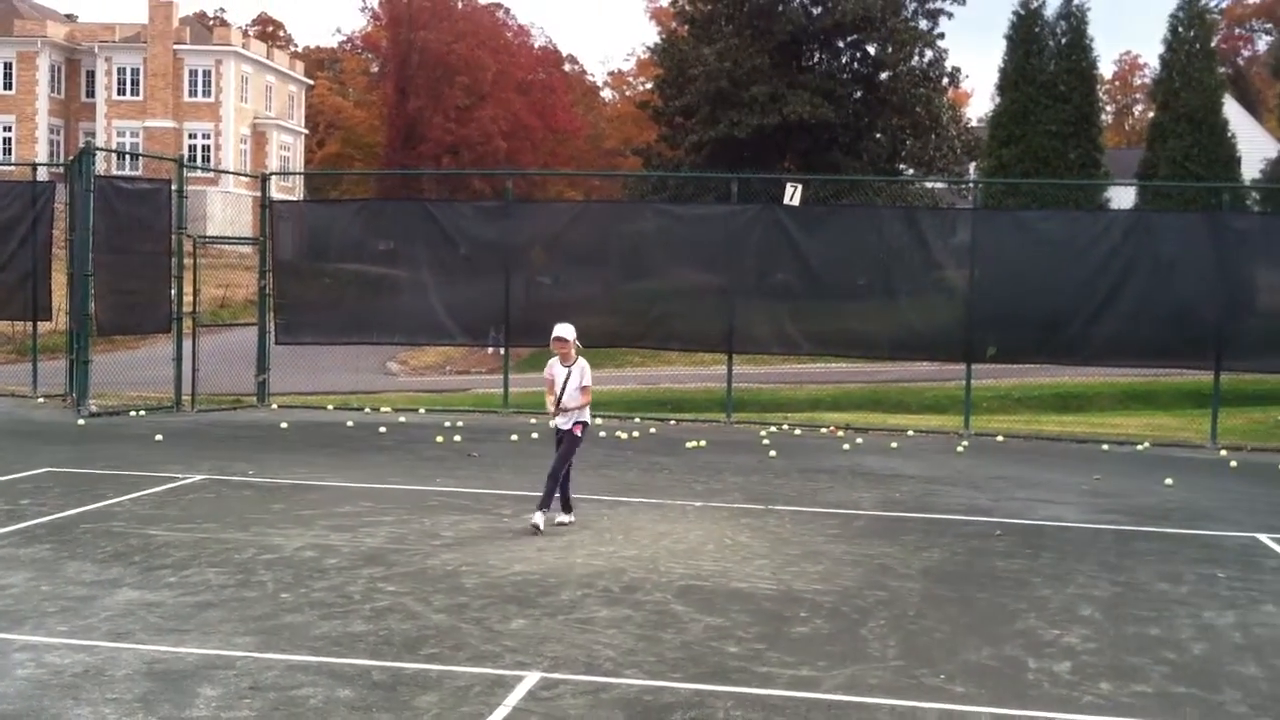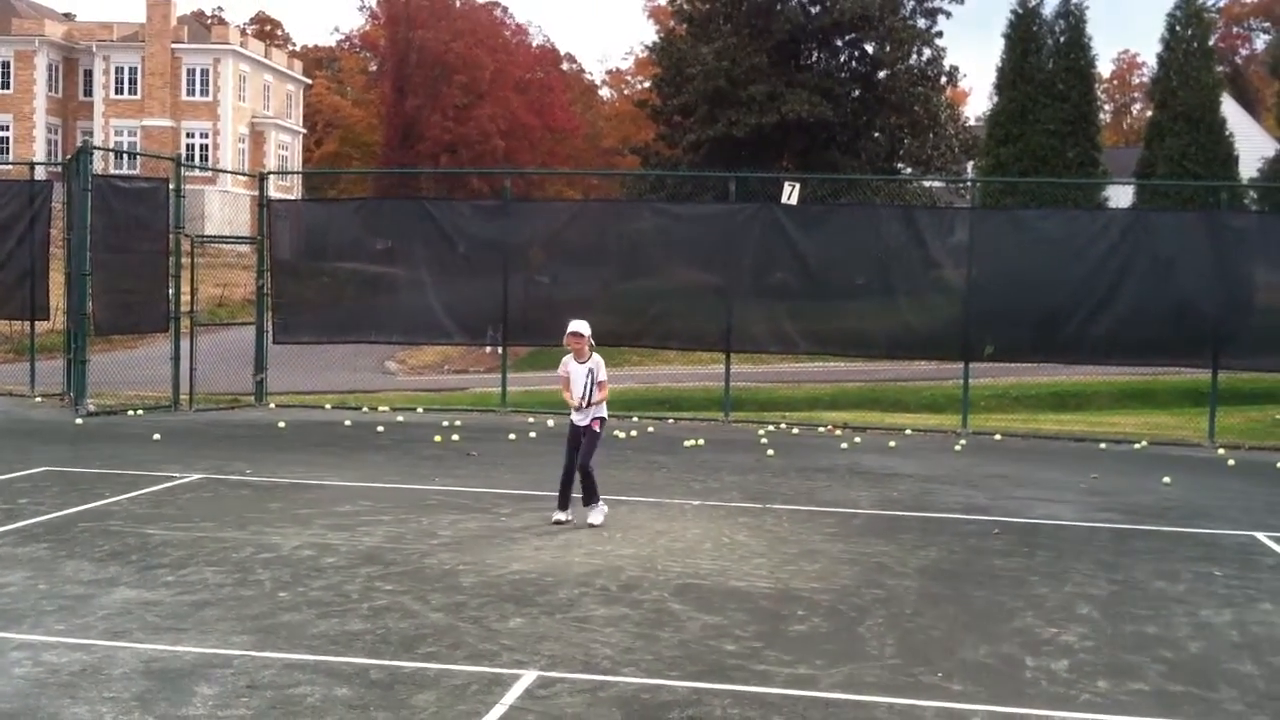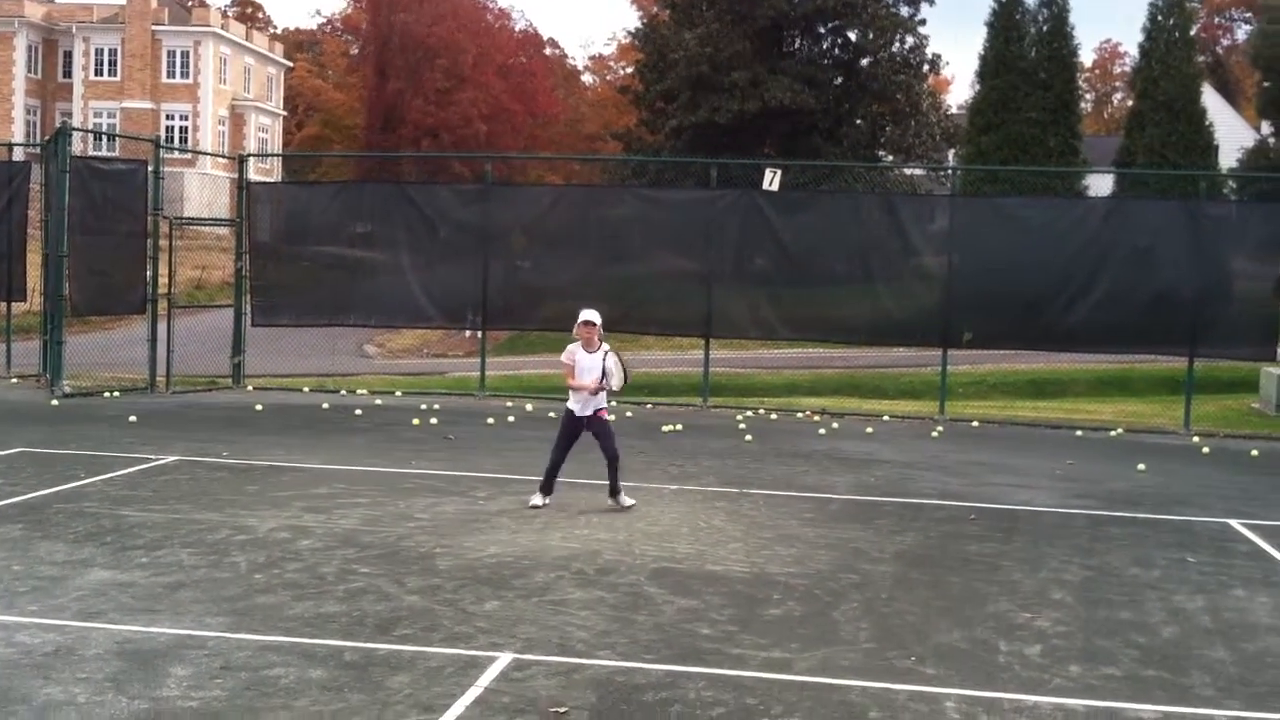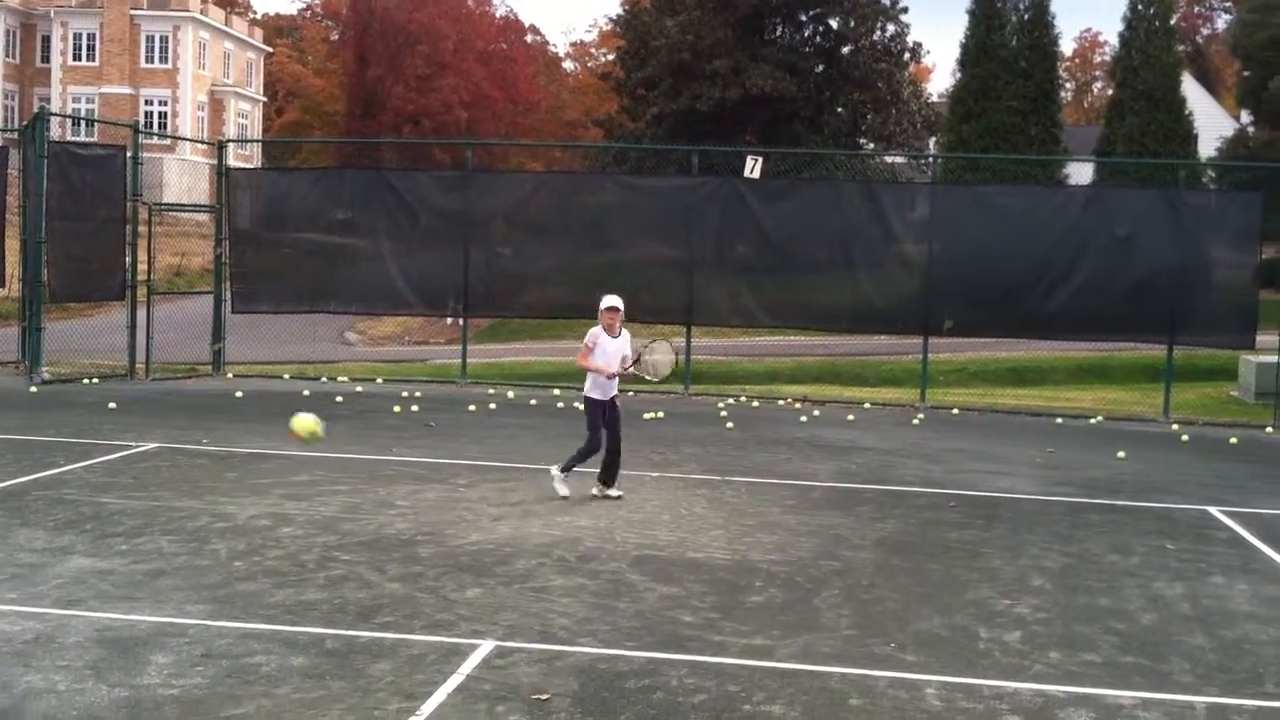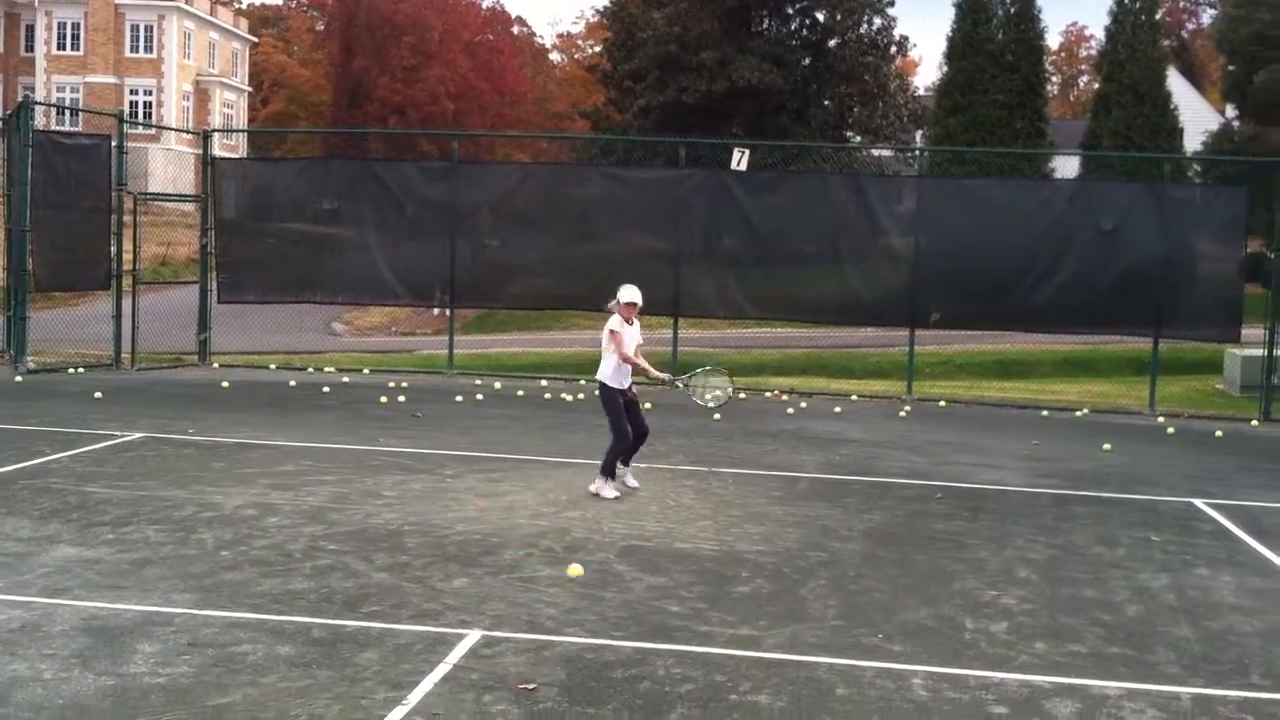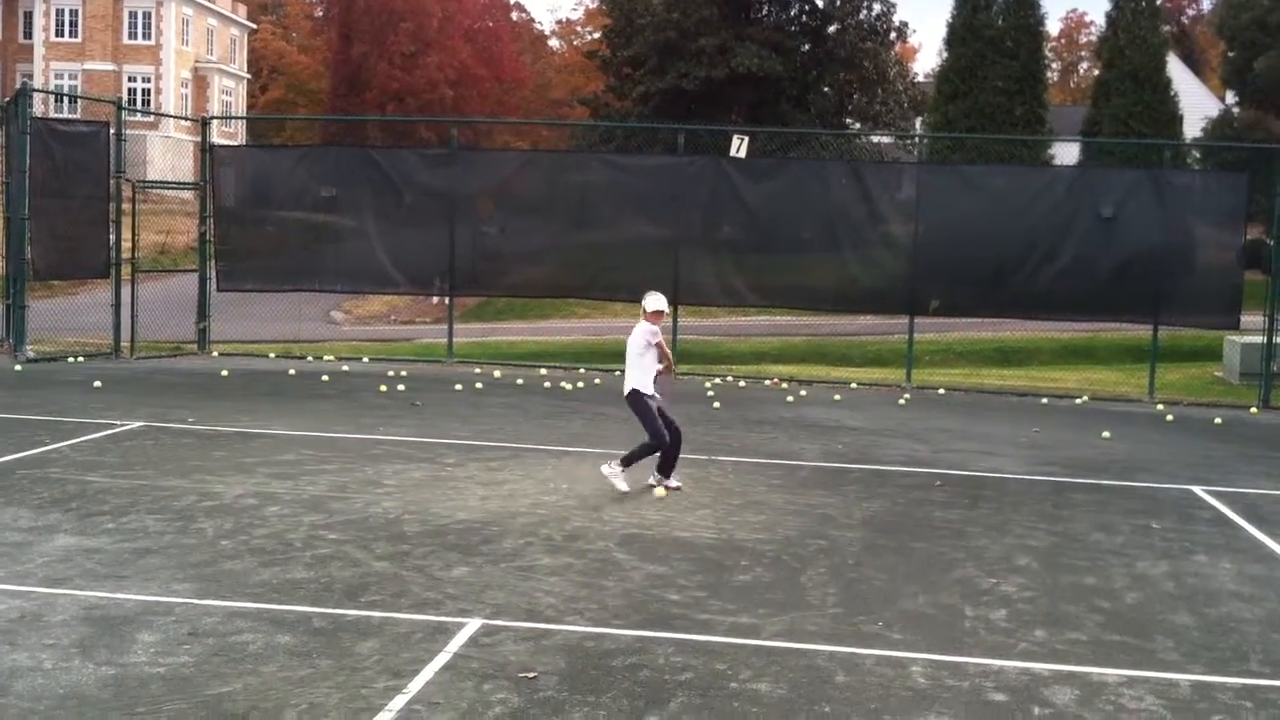
dt=0.2s
person 1, frame 1
left shoulder: (582, 365)
right shoulder: (552, 364)
left elbow: (587, 398)
right elbow: (550, 393)
left wrist: (569, 407)
right wrist: (551, 407)
left hip: (578, 422)
right hip: (560, 423)
left knee: (557, 468)
right knee: (561, 469)
left ankle: (542, 512)
right ankle: (567, 511)
person 1, frame 2
left shoulder: (596, 360)
right shoulder: (566, 362)
left elbow: (604, 391)
right elbow: (565, 391)
left wrist: (591, 401)
right wrist: (573, 402)
left hip: (596, 418)
right hip: (576, 419)
left knee: (584, 464)
right knee: (568, 466)
left ankle: (594, 505)
right ankle: (563, 509)
person 1, frame 3
left shoulder: (604, 350)
right shoulder: (572, 350)
right elbow: (569, 380)
left wrist: (602, 385)
right wrist: (586, 386)
left hip: (598, 409)
right hip: (575, 409)
left knee: (612, 453)
right knee: (558, 454)
left ankle: (616, 494)
right ankle: (543, 493)
person 1, frame 4
left shoulder: (625, 335)
right shoulder: (595, 333)
left elbow: (625, 363)
right elbow: (580, 361)
left wrist: (627, 370)
right wrist: (602, 369)
left hip: (611, 395)
right hip: (594, 395)
left knee: (615, 442)
right knee: (594, 443)
left ankle: (605, 485)
right ankle: (561, 471)
person 1, frame 5
left shoulder: (634, 324)
right shoulder: (615, 323)
left elbow: (635, 356)
right elbow: (622, 355)
left wrist: (655, 374)
right wrist: (654, 372)
left hip: (624, 385)
right hip: (609, 385)
left knee: (641, 432)
right knee: (623, 436)
left ankle: (622, 466)
right ankle: (603, 480)
person 1, frame 6
left shoulder: (644, 330)
right shoulder: (649, 329)
right elbow: (666, 356)
left wrist: (658, 369)
right wrist: (669, 368)
left hip: (647, 392)
right hip: (637, 392)
left knee: (674, 434)
right knee: (659, 439)
left ankle: (662, 476)
right ankle: (618, 467)
